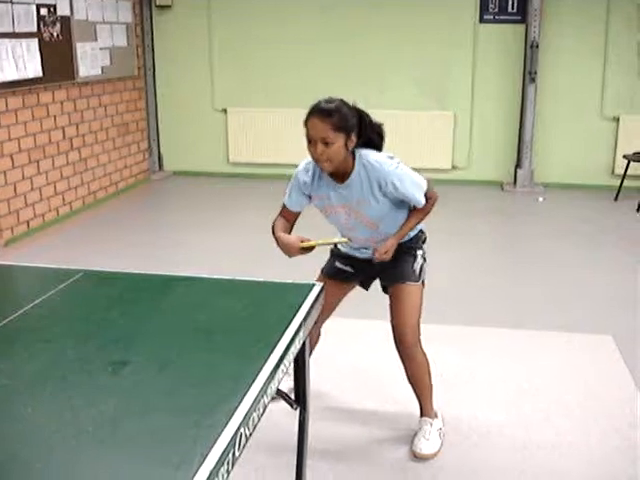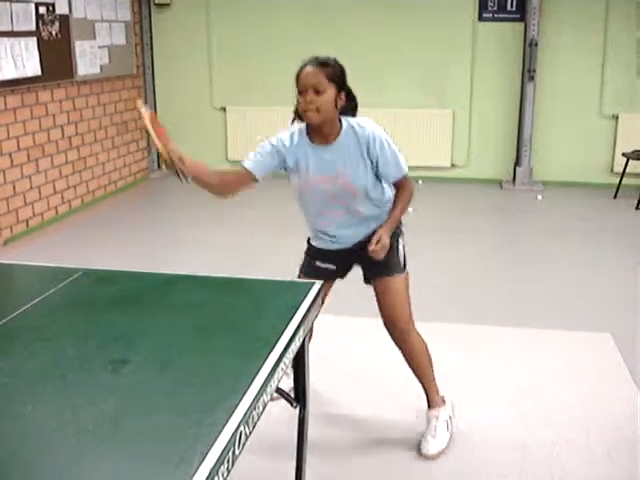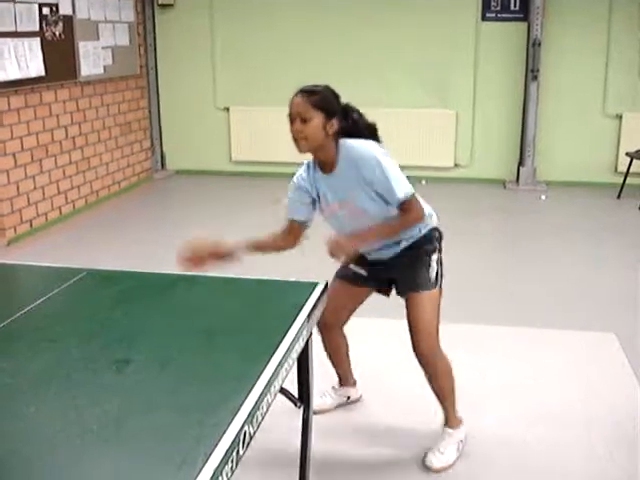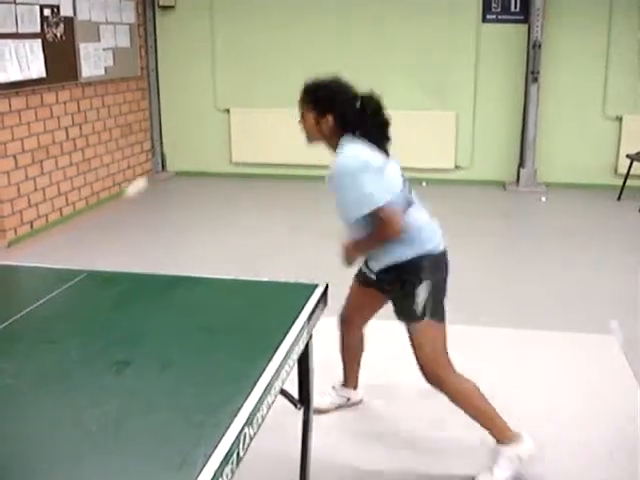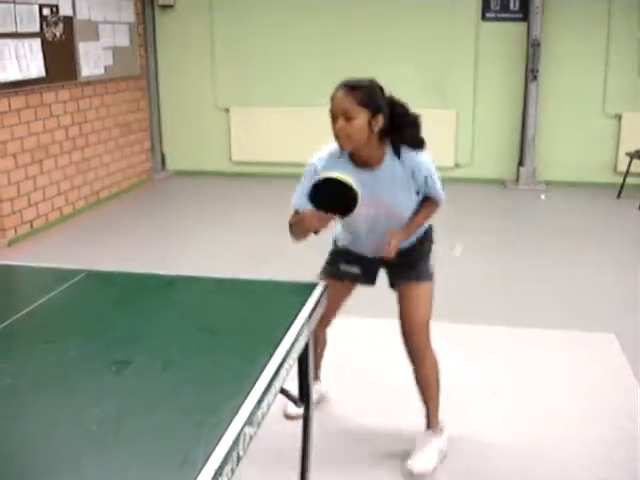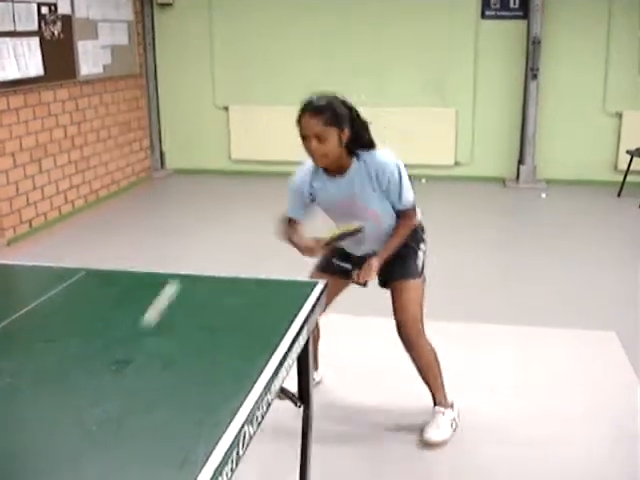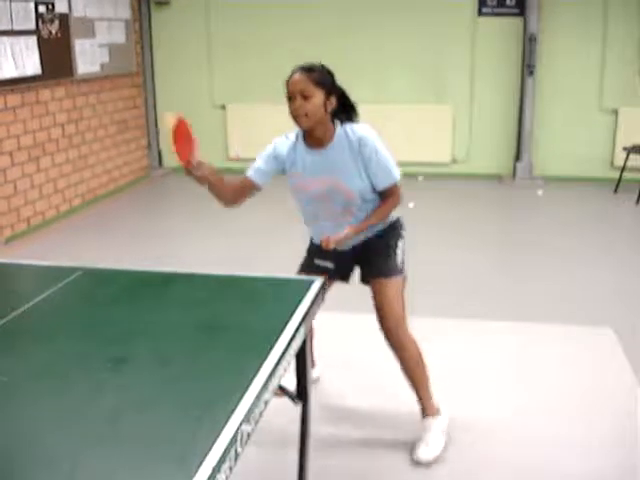
dt=0.5s
person 1, frame 1
left shoulder: (382, 169)
right shoulder: (307, 174)
left elbow: (429, 199)
right elbow: (283, 218)
left wrist: (396, 238)
right wrist: (283, 238)
left hip: (400, 248)
right hip: (351, 250)
left knee: (406, 338)
left ankle: (430, 417)
person 1, frame 2
left shoulder: (368, 135)
right shoulder: (286, 145)
left elbow: (405, 187)
right elbow: (227, 184)
left wrist: (386, 229)
right wrist: (183, 162)
left hip: (376, 235)
right hip: (325, 242)
left knee: (399, 326)
left ankle: (438, 408)
person 1, frame 3
left shoulder: (366, 156)
right shoulder: (307, 178)
left elbow: (414, 212)
right elbow: (289, 238)
left wrist: (358, 241)
right wrist: (233, 248)
left hip: (416, 246)
right hip: (366, 252)
left knee: (425, 347)
right knee: (327, 323)
left ankle: (452, 427)
right ankle: (347, 387)
person 1, frame 4
left shoulder: (348, 163)
right shoulder: (359, 149)
left elbow: (393, 226)
left wrist: (357, 247)
left hip: (415, 263)
right hip: (391, 260)
left knee: (437, 373)
right knee: (349, 320)
left ankle: (511, 444)
right ankle: (349, 388)
person 1, frame 5
left shoulder: (414, 160)
right shoulder: (324, 165)
left elbow: (433, 200)
right elbow: (295, 229)
left wrist: (402, 233)
right wrist: (307, 222)
left hip: (408, 248)
right hip: (352, 247)
left knee: (417, 339)
right knee: (314, 318)
left ankle: (434, 431)
right ankle: (312, 385)
person 1, frame 6
left shoulder: (382, 165)
right shoulder: (306, 177)
left elbow: (408, 218)
right elbow: (290, 225)
left wrist: (379, 260)
right wrist: (301, 241)
left hip: (402, 244)
right hip: (349, 247)
left knee: (410, 331)
left ankle: (443, 406)
right ankle: (308, 373)
person 1, frame 7
left shoulder: (361, 140)
right shoulder: (285, 150)
left elbow: (393, 197)
right elbow: (231, 195)
left wrist: (352, 231)
right wrist: (203, 171)
left hip: (377, 235)
right hip: (326, 242)
left knee: (394, 330)
left ankle: (432, 415)
right ankle: (305, 370)
